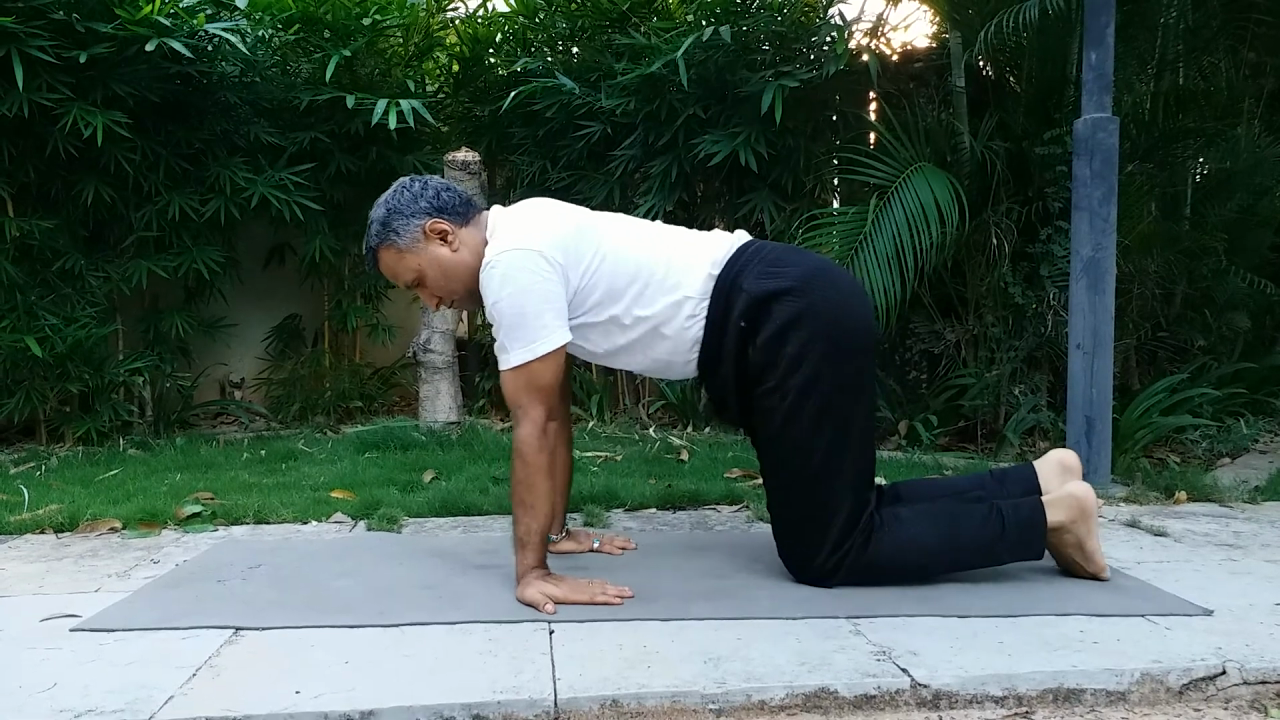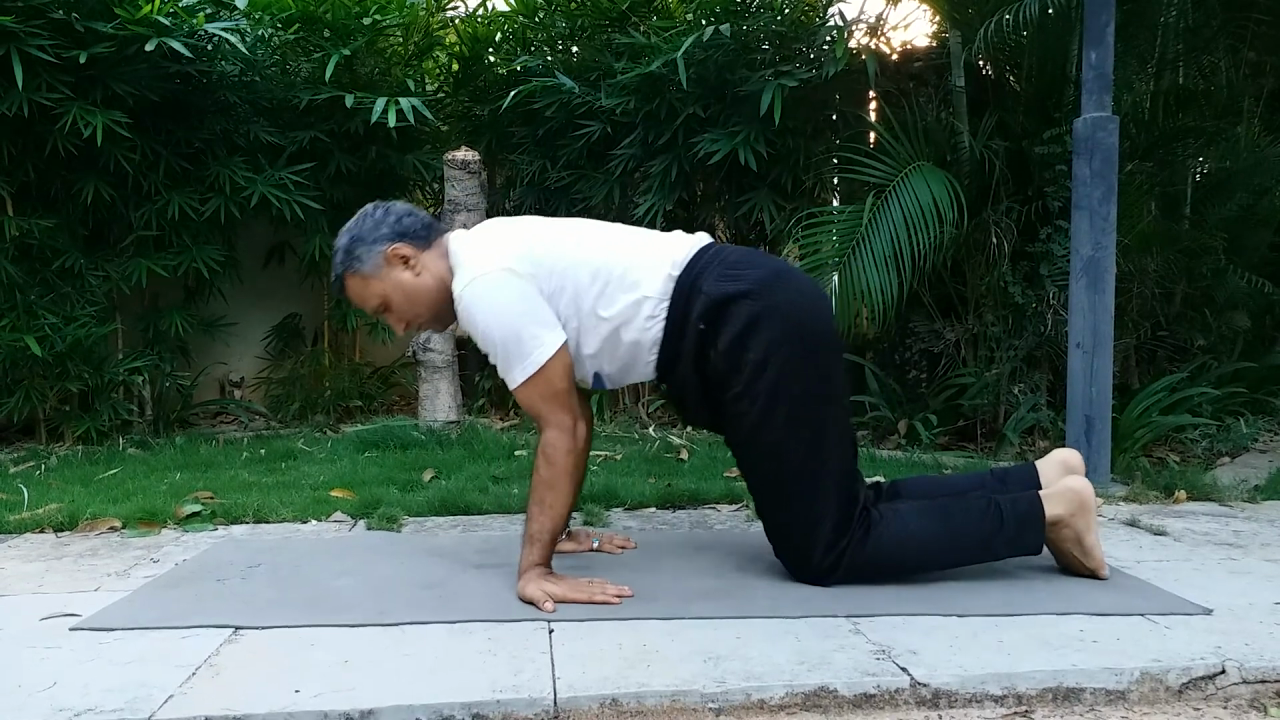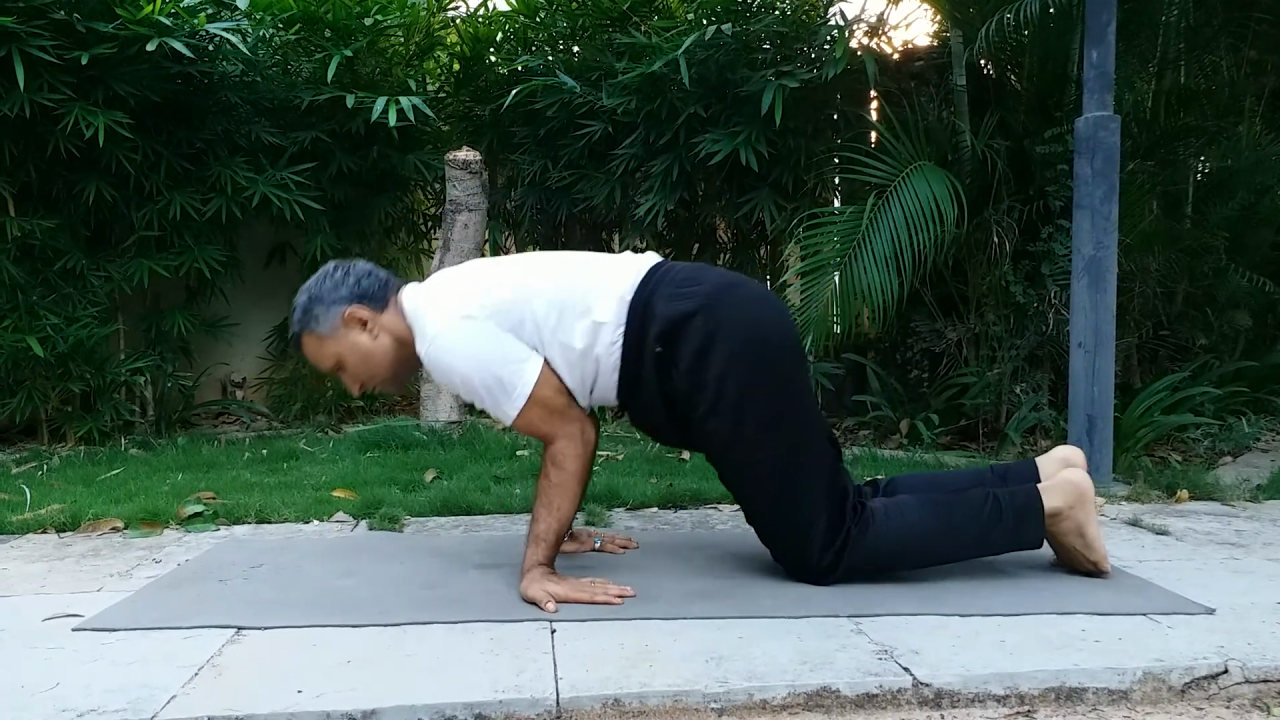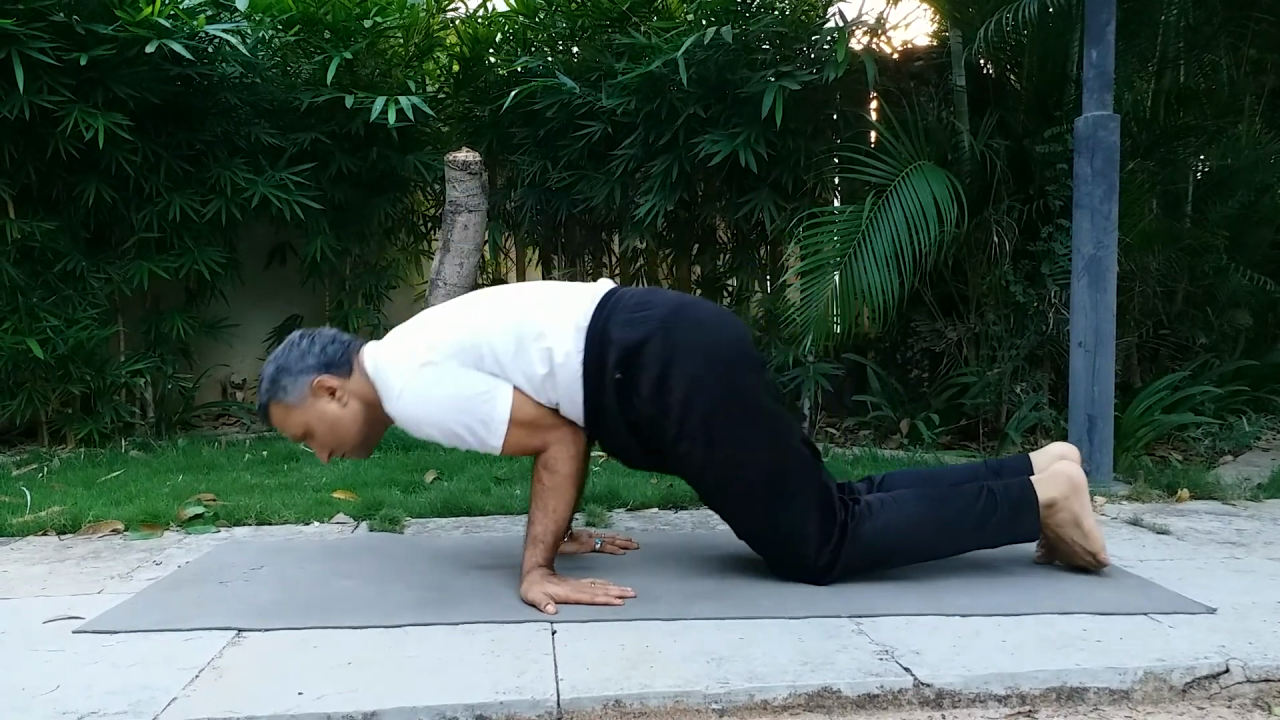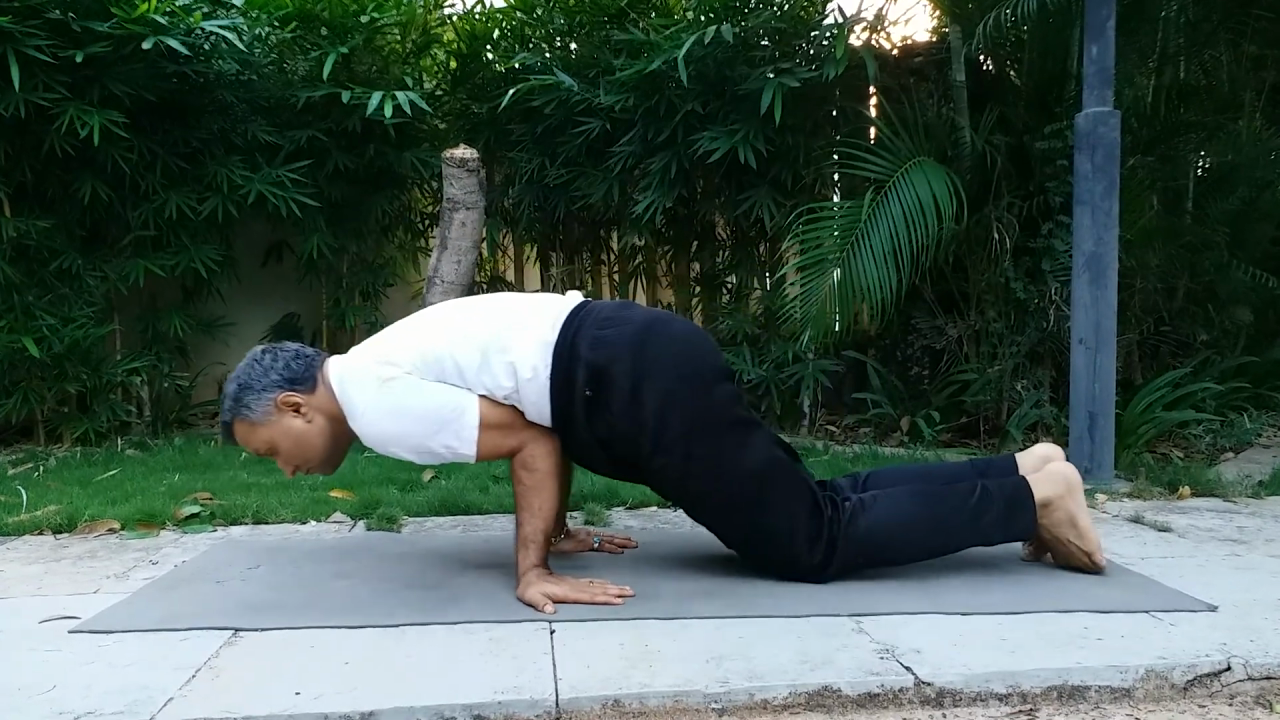
dt=0.3s
person 1, frame 1
left shoulder: (512, 263)
right shoulder: (520, 238)
left elbow: (534, 424)
right elbow: (551, 414)
left wrist: (532, 569)
right wrist: (555, 528)
left hip: (793, 323)
right hip: (800, 309)
left knee: (827, 553)
right knee: (836, 515)
left ankle: (1045, 517)
right ankle: (1039, 482)
person 1, frame 2
left shoulder: (483, 286)
right shoulder: (489, 258)
left elbow: (565, 427)
right elbow: (568, 410)
left wrist: (535, 566)
right wrist: (557, 529)
left hip: (753, 325)
right hip: (758, 313)
left knee: (826, 549)
right knee: (833, 512)
left ankle: (1043, 508)
right ankle: (1039, 477)
person 1, frame 3
left shoulder: (444, 332)
right shoulder: (451, 301)
left elbow: (569, 434)
right elbow: (565, 420)
left wrist: (537, 568)
right wrist: (555, 530)
left hip: (712, 342)
right hip: (720, 324)
left knee: (824, 546)
right knee: (830, 512)
left ankle: (1041, 502)
right ankle: (1039, 474)
person 1, frame 4
left shoulder: (409, 387)
right shoulder: (415, 354)
left elbow: (557, 439)
left wrist: (535, 568)
right wrist: (557, 533)
left hip: (674, 365)
right hip: (675, 347)
left knee: (822, 544)
right knee: (823, 508)
left ankle: (1036, 496)
right ankle: (1031, 471)
person 1, frame 5
left shoulder: (371, 402)
right shoulder: (382, 369)
left elbow: (527, 439)
left wrist: (532, 571)
right wrist: (552, 531)
left hip: (640, 383)
right hip: (641, 358)
left knee: (813, 541)
right knee: (809, 506)
left ankle: (1031, 497)
right ankle: (1020, 470)
